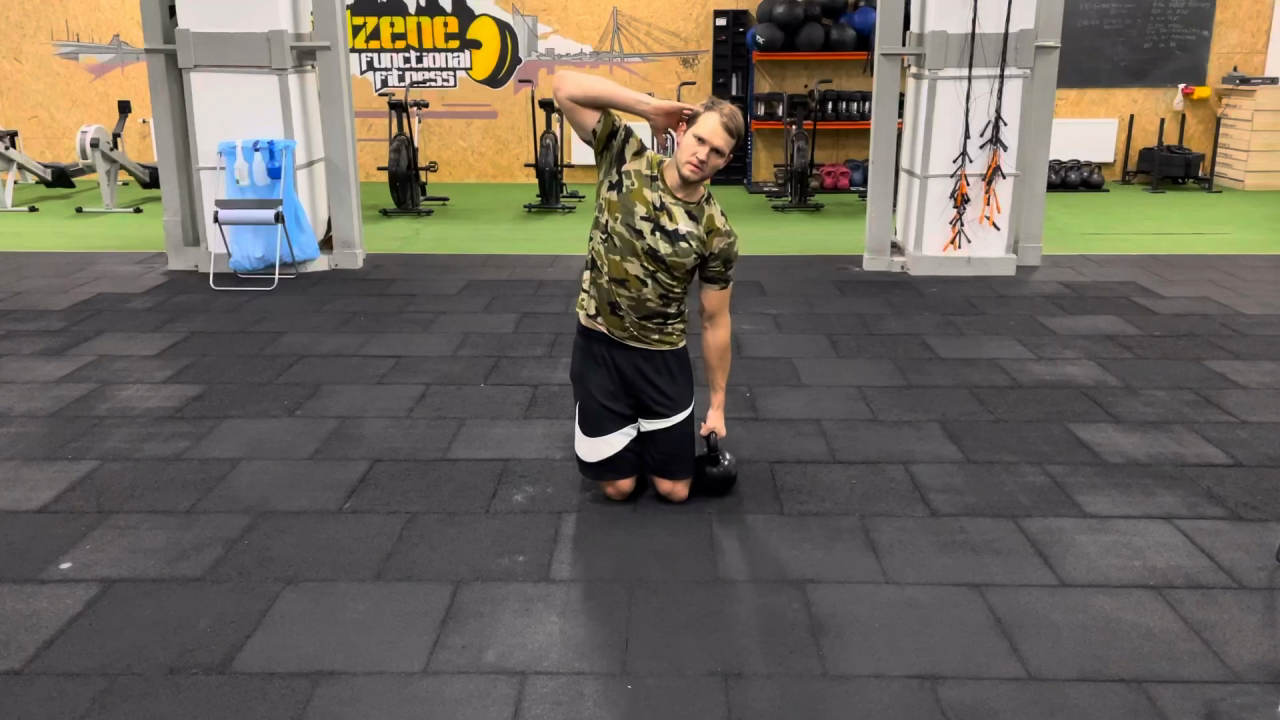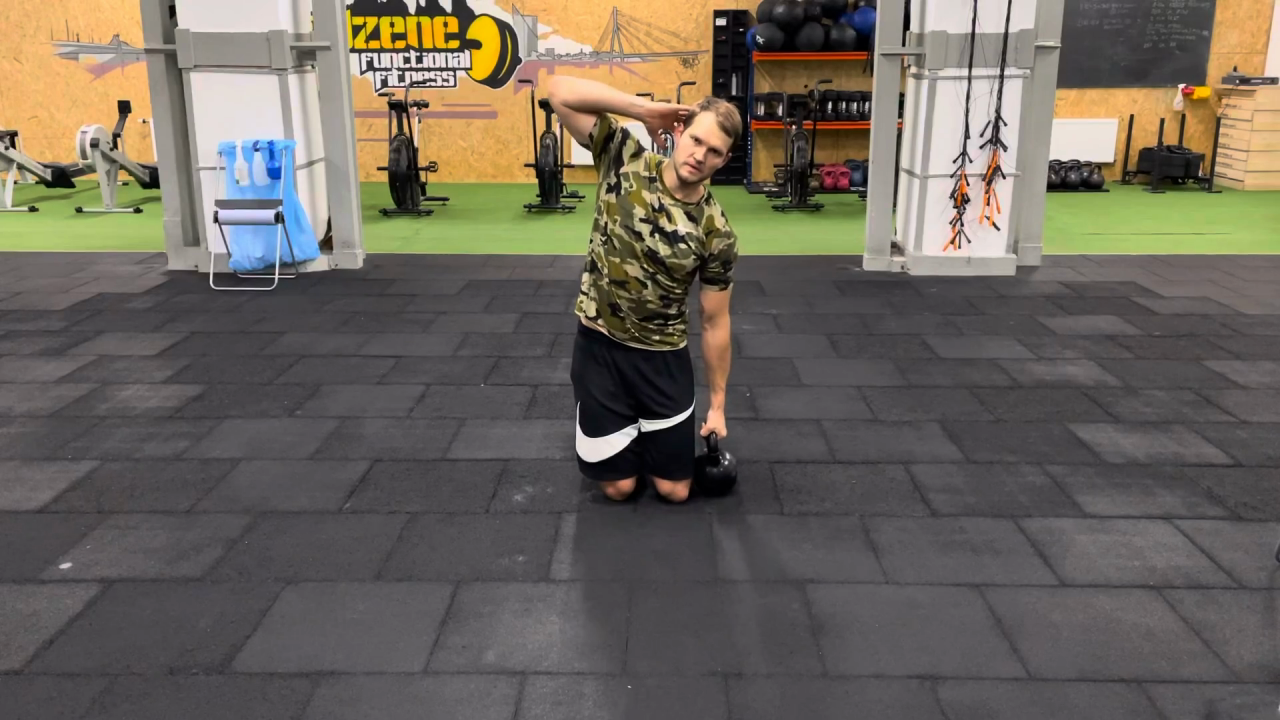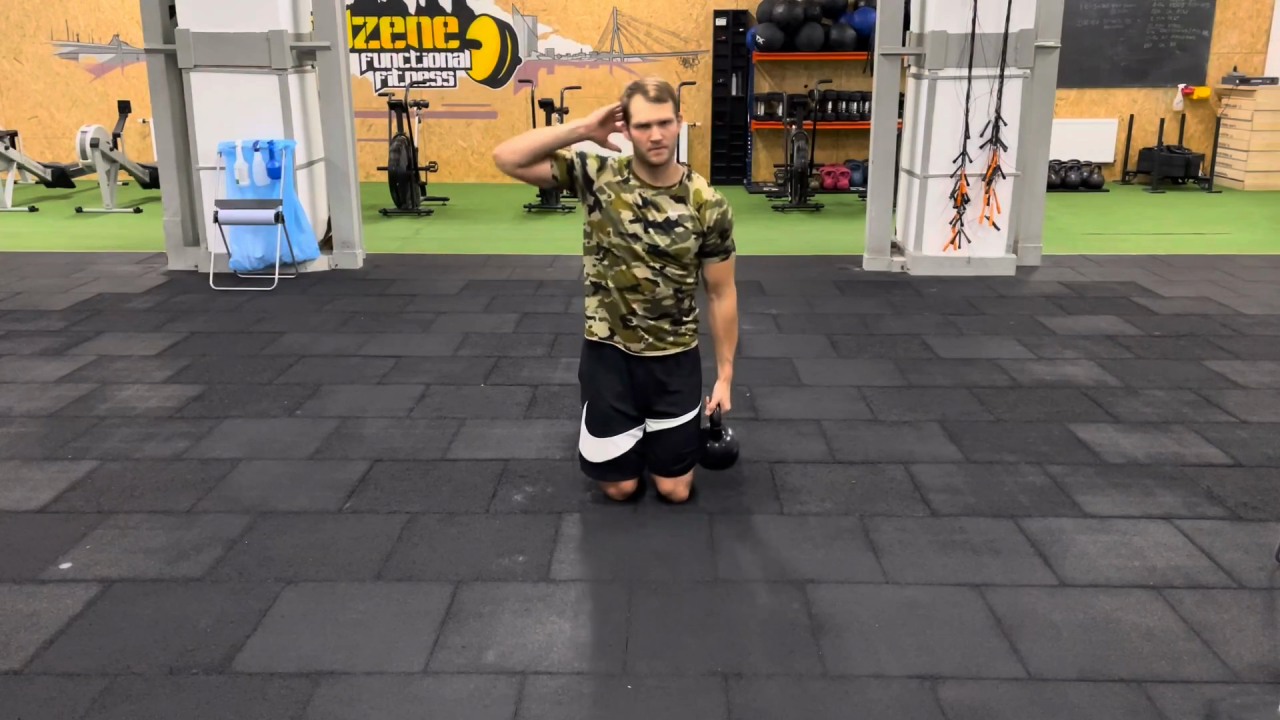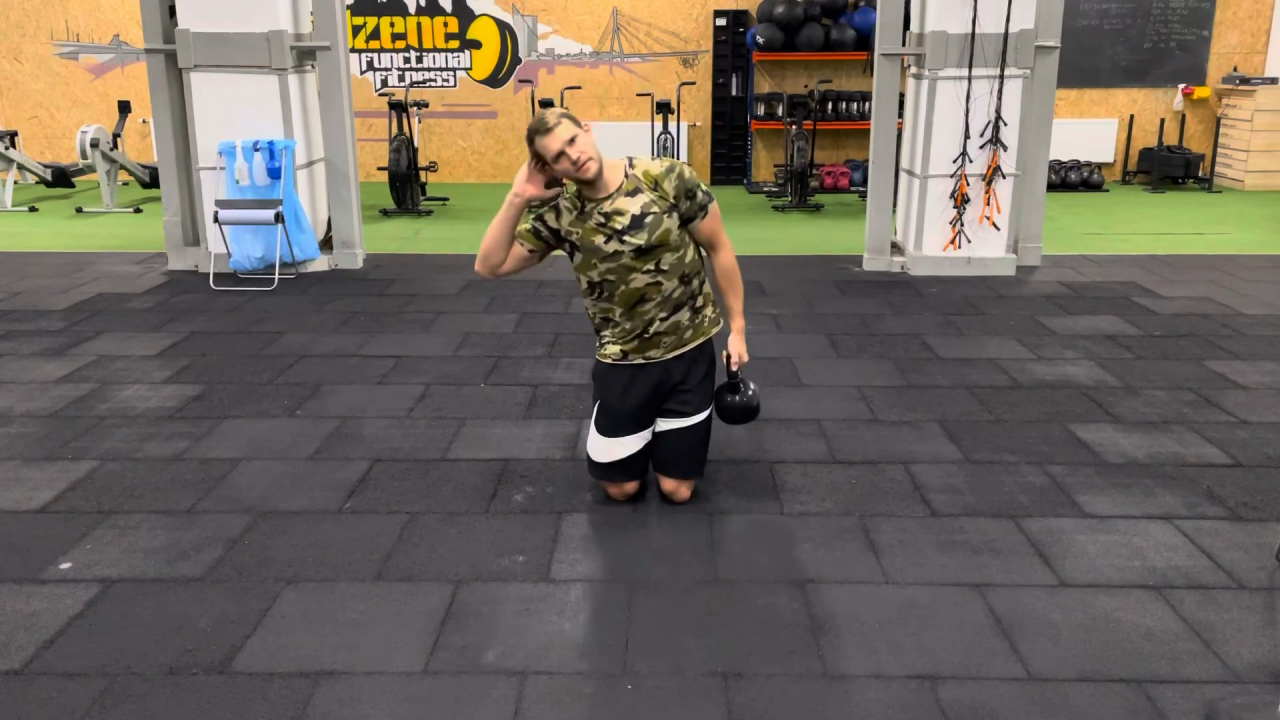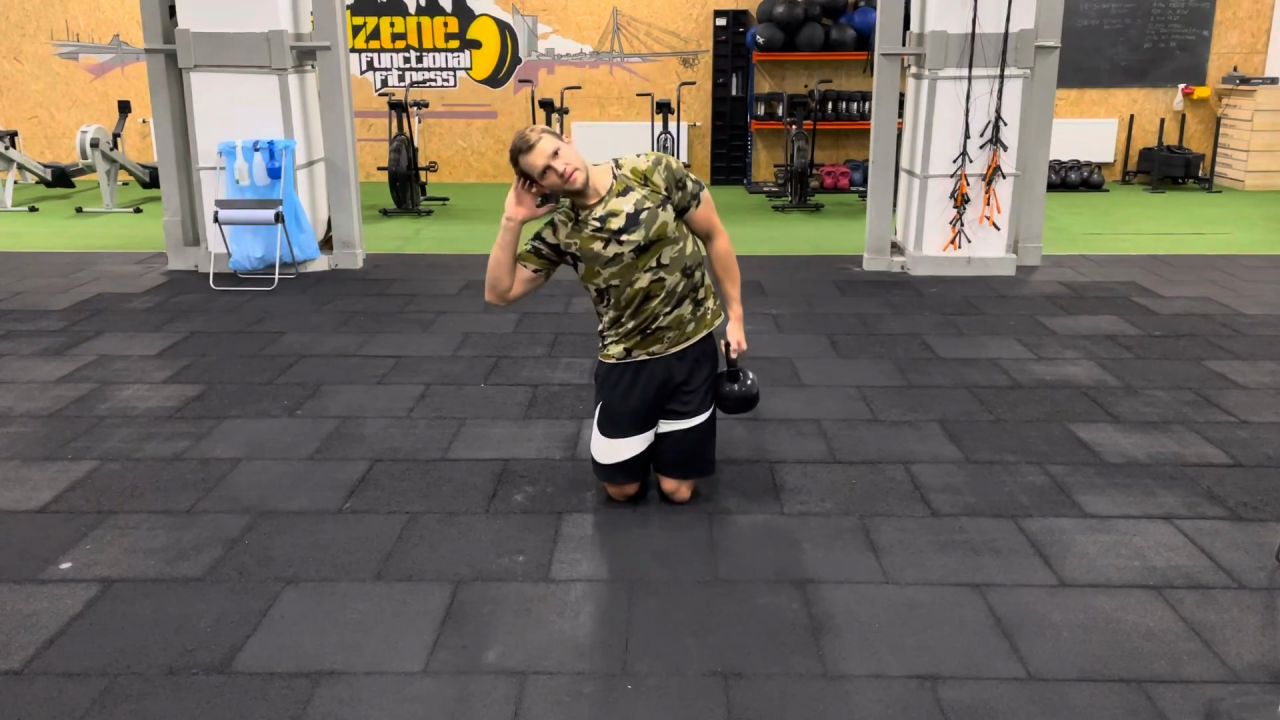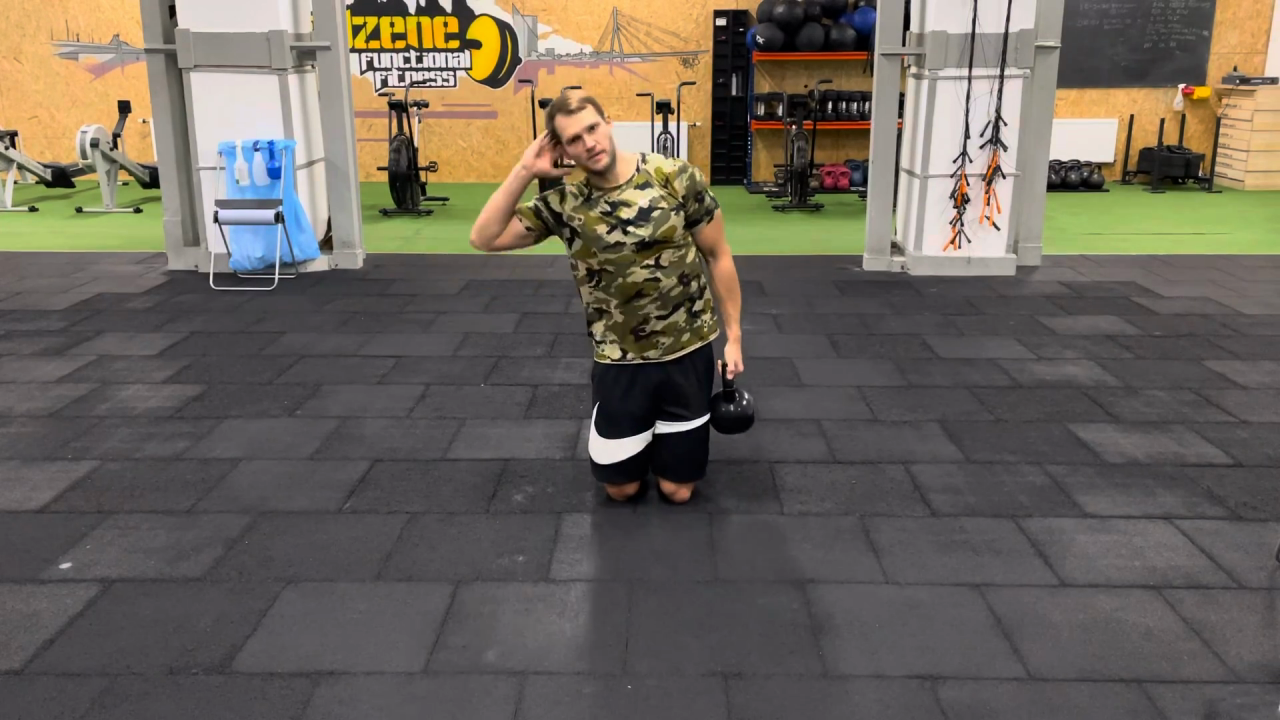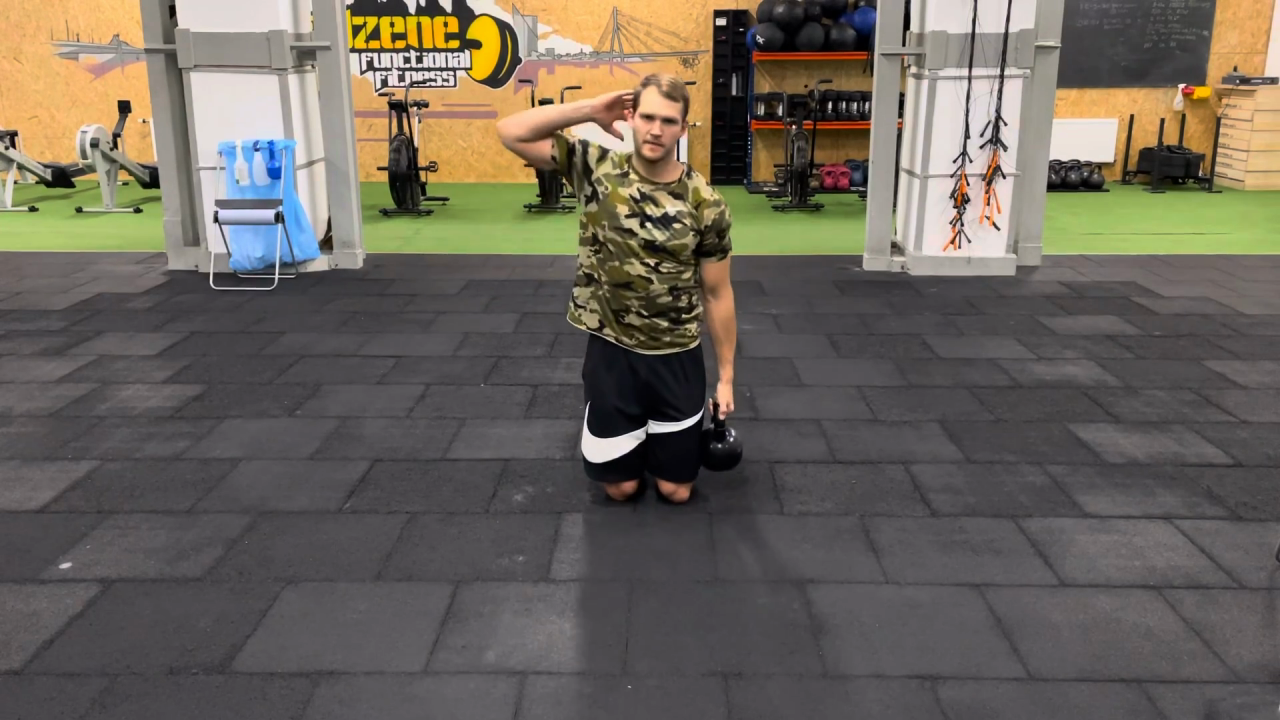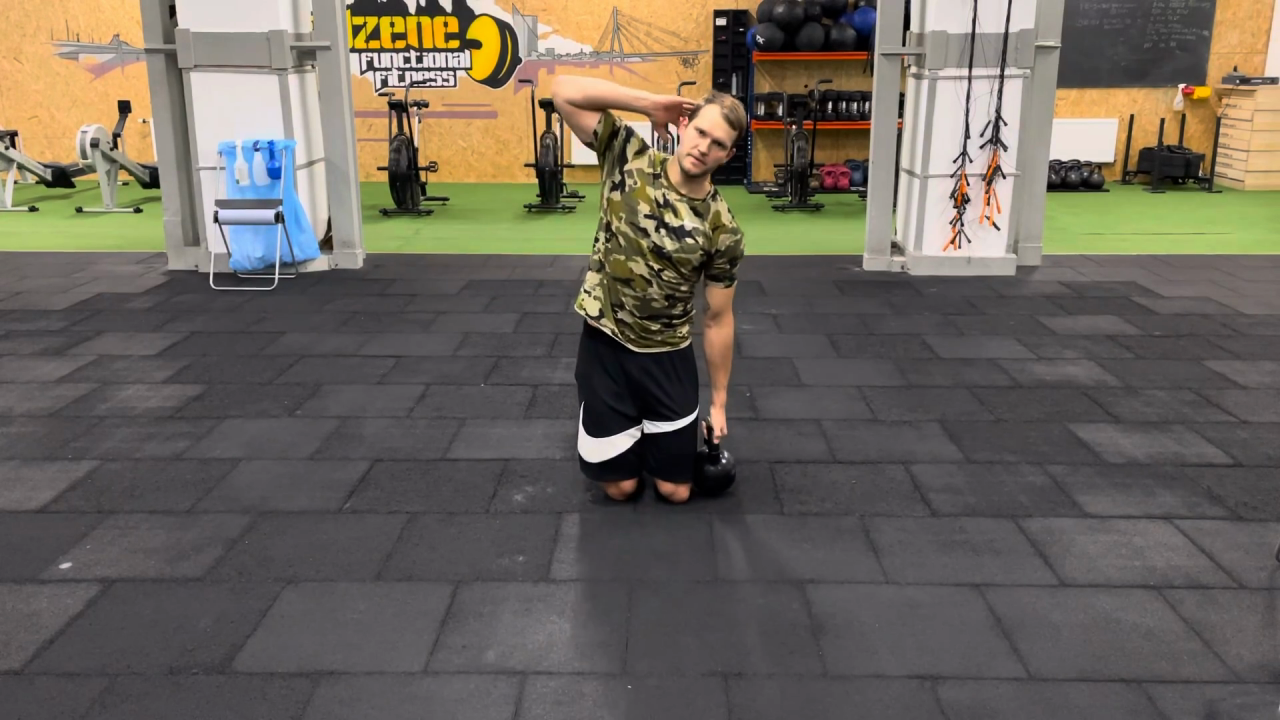
dt=0.4s
person 1, frame 1
left shoulder: (716, 233)
right shoulder: (625, 160)
left elbow: (715, 322)
right elbow: (564, 86)
left wrist: (717, 403)
right wrist: (650, 107)
left hip: (662, 353)
right hip: (599, 344)
left knee: (675, 490)
right knee: (618, 487)
left ankle: (648, 432)
right ankle: (625, 431)
person 1, frame 2
left shoulder: (716, 234)
right shoulder: (625, 160)
left elbow: (715, 322)
right elbow: (558, 91)
left wrist: (718, 404)
right wrist: (645, 110)
left hip: (661, 354)
right hip: (599, 344)
left knee: (674, 490)
right knee: (618, 487)
left ankle: (647, 433)
right ankle: (623, 431)
person 1, frame 3
left shoulder: (707, 205)
right shoulder: (597, 173)
left elbow: (721, 294)
right elbow: (506, 158)
left wrist: (724, 375)
right wrist: (582, 129)
left hip: (674, 356)
right hip: (608, 352)
left knee: (675, 489)
right knee: (619, 487)
left ankle: (659, 432)
right ankle: (629, 431)
person 1, frame 4
left shoulder: (667, 178)
right shoulder: (560, 217)
left elbow: (719, 249)
right elbow: (489, 267)
left wrist: (737, 325)
right wrist: (517, 200)
left hip: (688, 351)
right hip: (623, 358)
left knee: (676, 490)
right knee: (620, 487)
left ankle: (666, 436)
right ankle: (637, 432)
person 1, frame 5
left shoulder: (657, 172)
right shoulder: (559, 232)
left elbow: (714, 236)
right elbow: (499, 292)
left wrist: (734, 313)
right wrist: (512, 220)
left hip: (692, 346)
right hip: (626, 358)
left knee: (677, 490)
right knee: (621, 488)
left ankle: (666, 439)
right ankle: (641, 432)
person 1, frame 6
left shoulder: (677, 179)
right shoulder: (564, 204)
left elbow: (718, 258)
right elbow: (484, 238)
left wrist: (733, 336)
right wrist: (525, 170)
left hip: (688, 353)
right hip: (621, 360)
left knee: (677, 490)
right knee: (621, 488)
left ankle: (663, 436)
right ankle: (638, 436)
person 1, frame 7
left shoulder: (706, 206)
right shoulder: (594, 166)
left elbow: (717, 294)
right elbow: (509, 131)
left wrist: (725, 376)
right wrist: (590, 111)
left hip: (676, 355)
right hip: (611, 349)
left knee: (677, 491)
right knee: (620, 487)
left ankle: (661, 435)
right ankle: (629, 431)
person 1, frame 8
left shoulder: (722, 230)
right shoulder: (628, 158)
left elbow: (718, 319)
right elbow: (563, 91)
left wrist: (719, 400)
right wrist: (650, 104)
left hip: (666, 355)
right hip: (604, 345)
left knee: (676, 490)
right knee: (620, 487)
left ankle: (652, 433)
right ankle: (626, 431)
